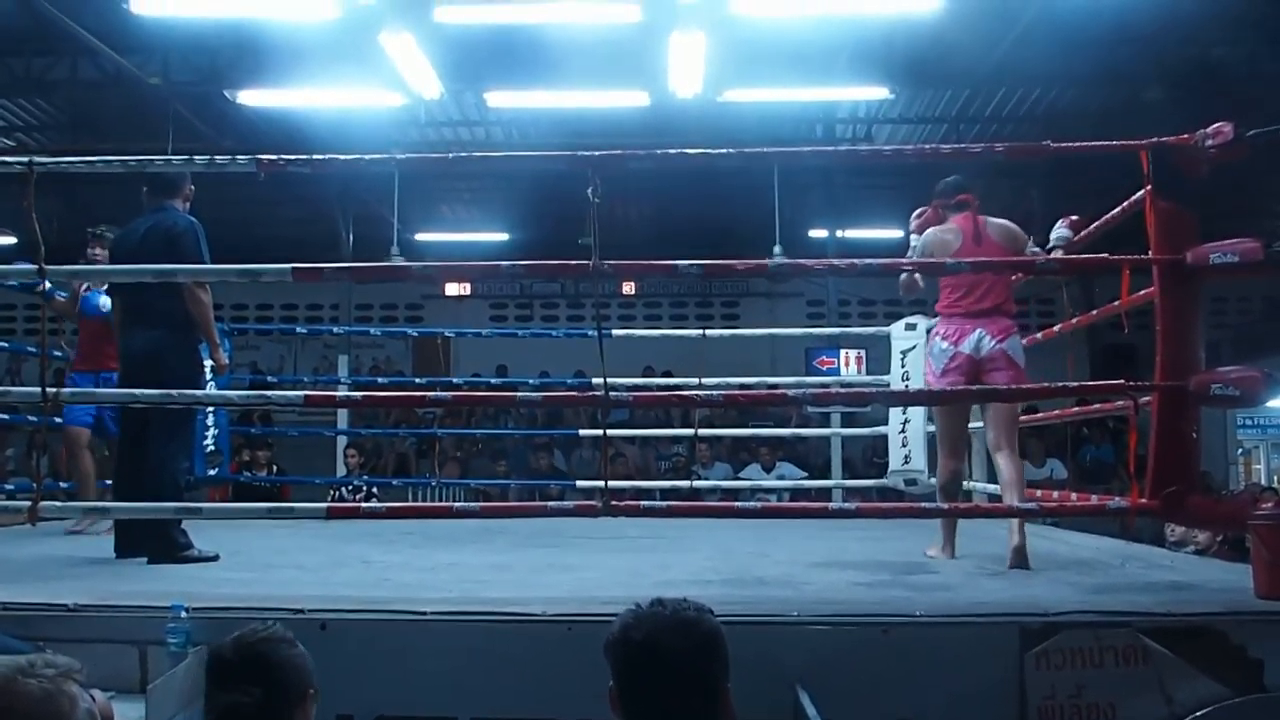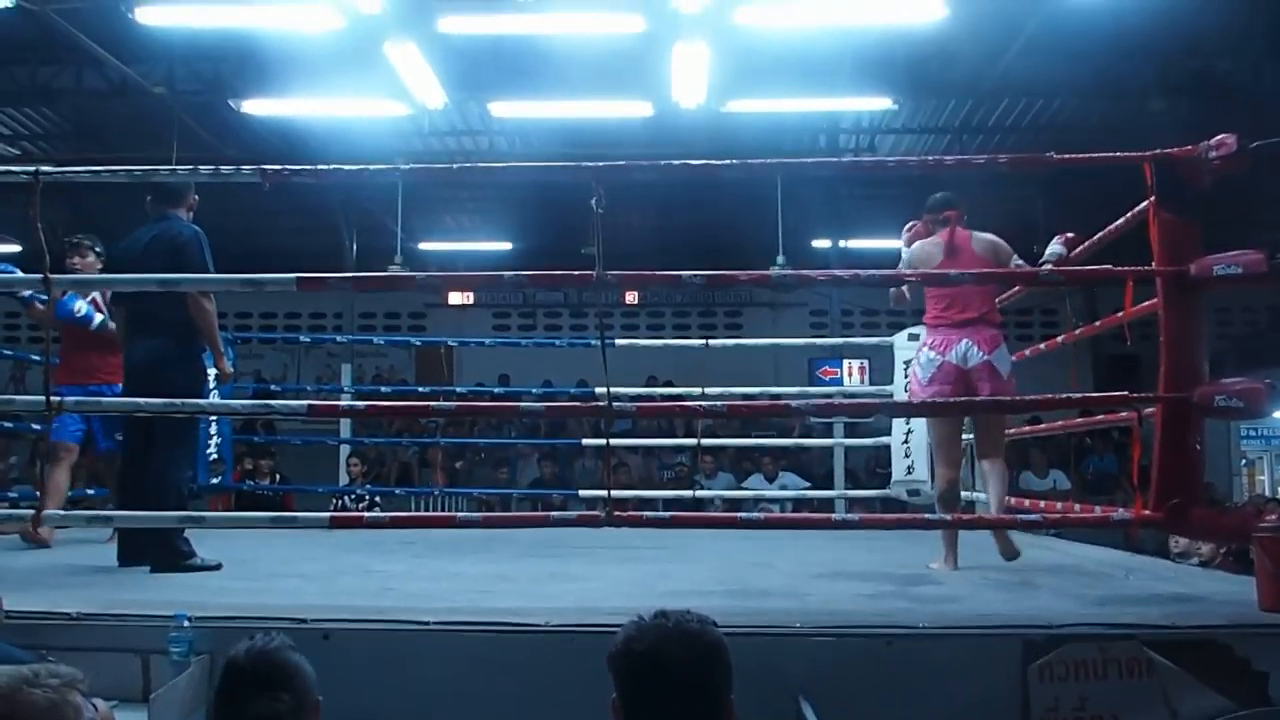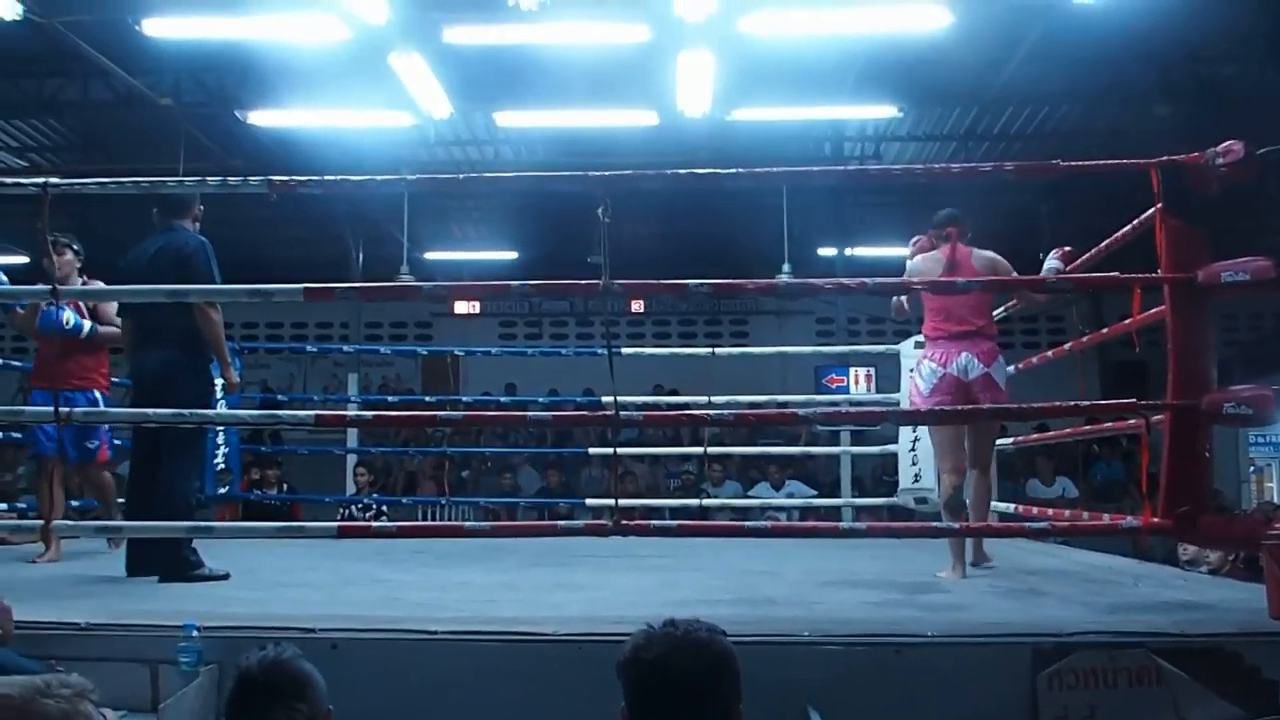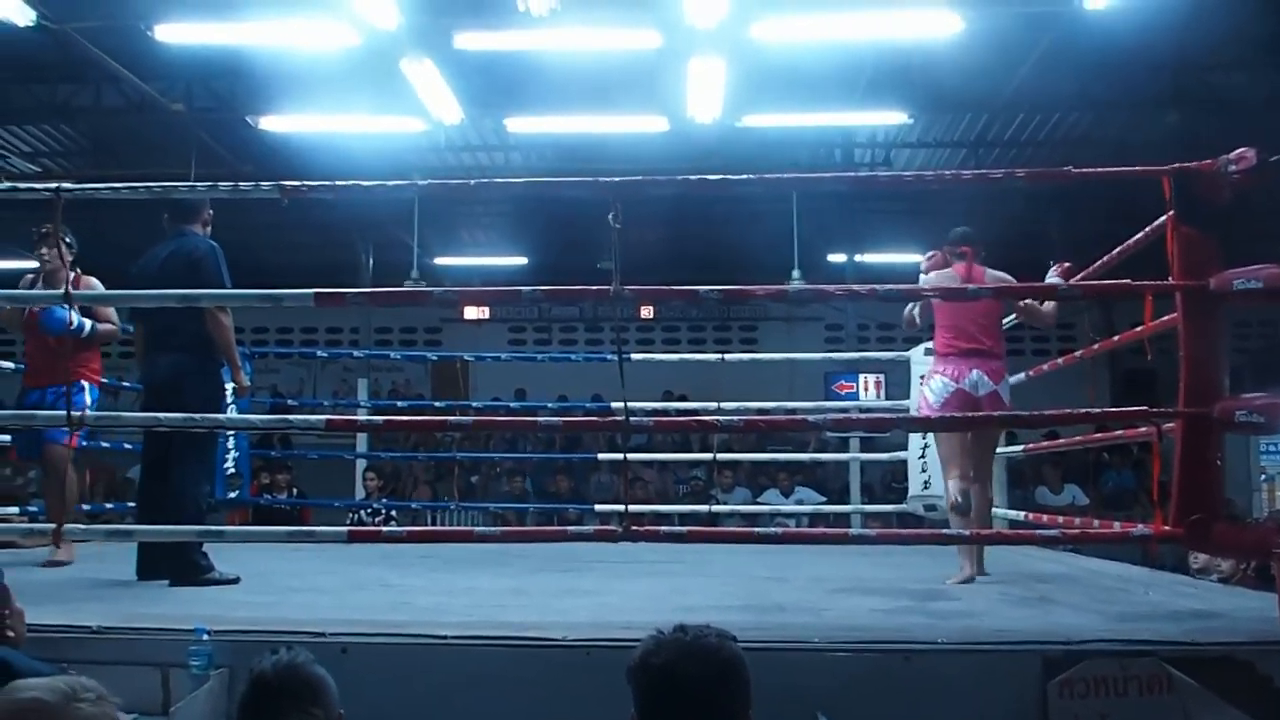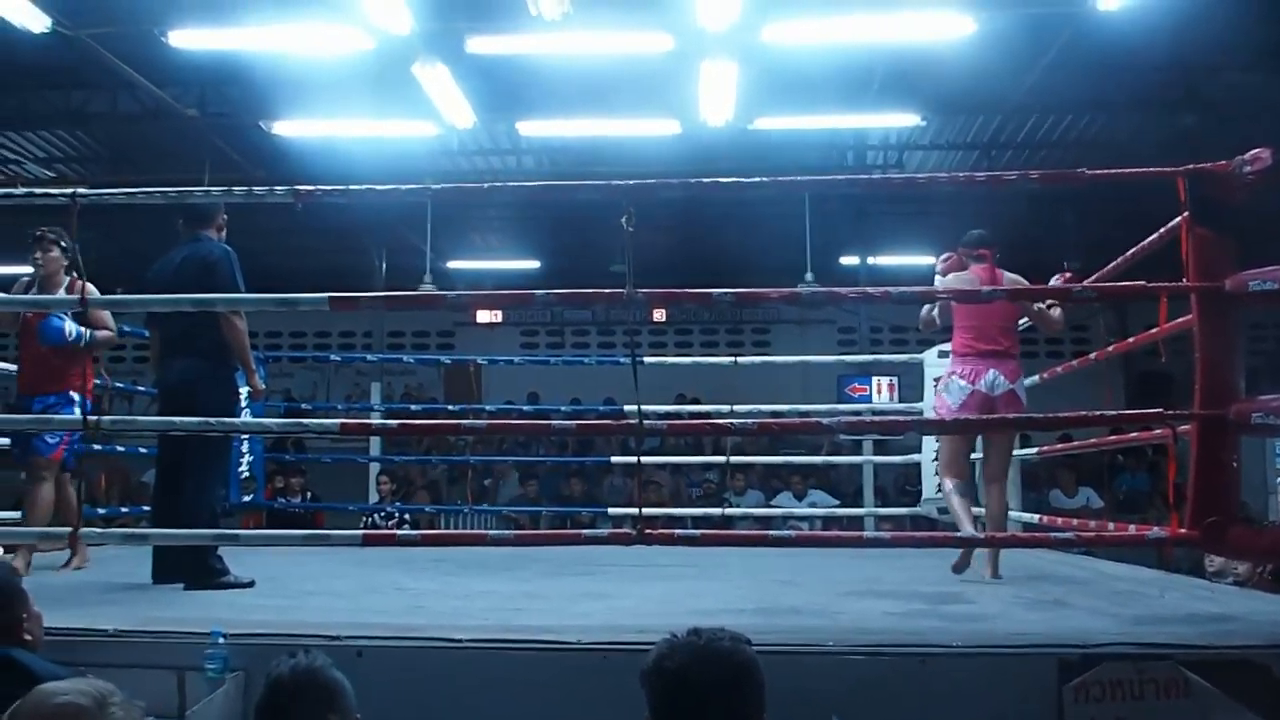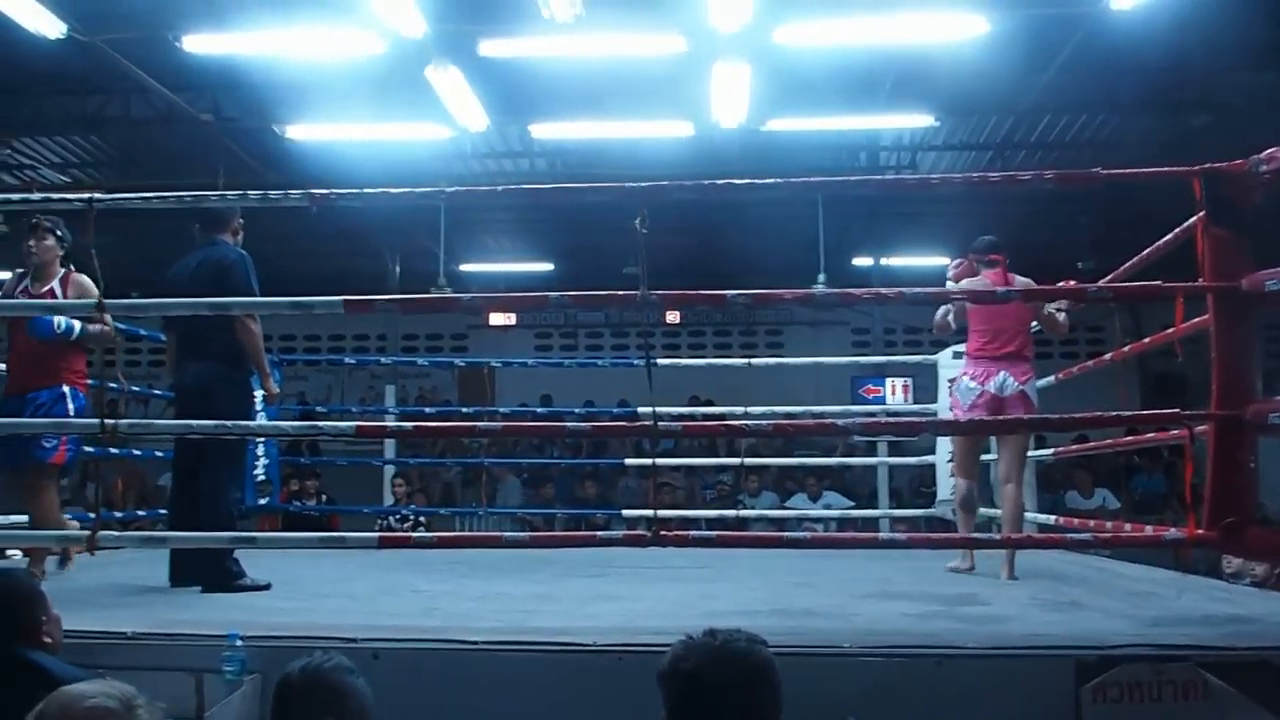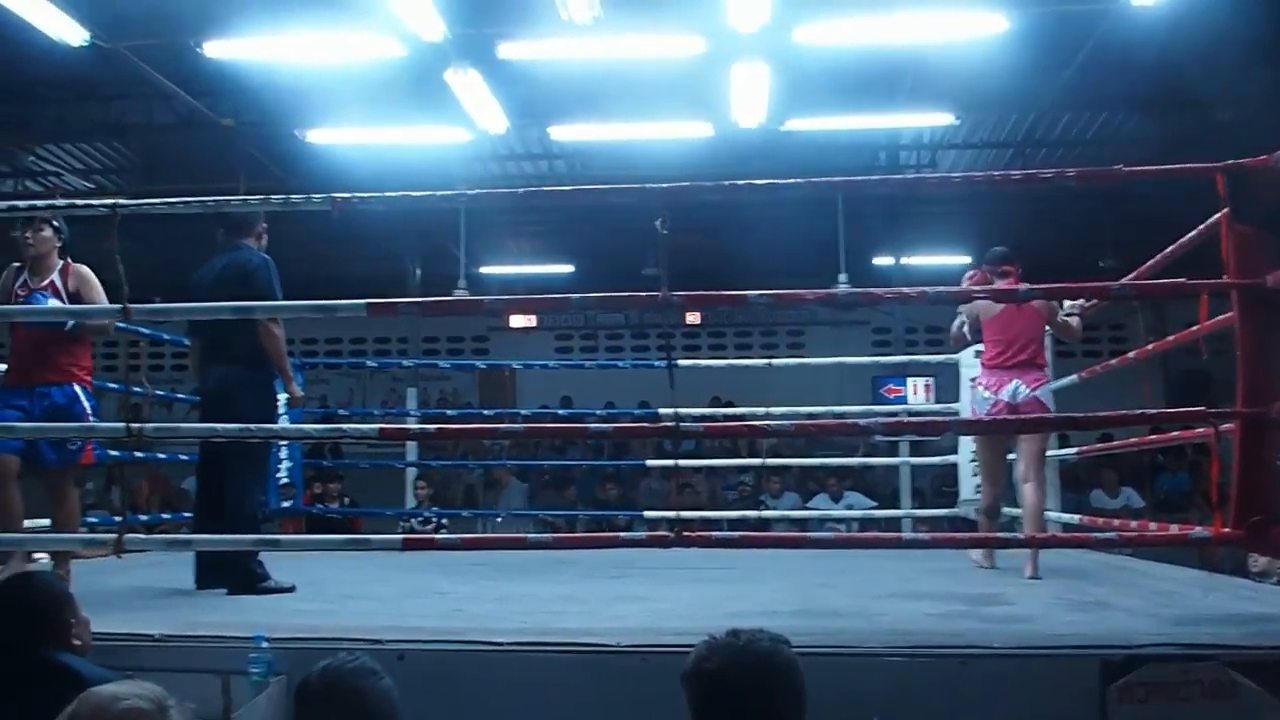
dt=0.2s
person 1, frame 1
left shoulder: (125, 235)
right shoulder: (184, 227)
left elbow: (118, 300)
right elbow: (195, 290)
right wrist: (214, 346)
left hip: (135, 348)
right hip: (173, 347)
left knee: (133, 442)
right knee: (171, 444)
left ankle: (130, 537)
right ankle: (167, 541)
person 1, frame 2
left shoulder: (129, 244)
right shoulder: (188, 235)
left elbow: (120, 309)
right elbow: (199, 298)
right wrist: (219, 354)
left hip: (139, 357)
right hip: (176, 355)
left knee: (137, 451)
right knee: (175, 453)
left ankle: (134, 545)
right ankle: (170, 549)
person 1, frame 3
left shoulder: (136, 255)
right shoulder: (194, 246)
left elbow: (127, 320)
right elbow: (206, 309)
right wrist: (226, 364)
left hip: (147, 368)
right hip: (184, 366)
left knee: (145, 462)
right knee: (182, 463)
left ankle: (141, 555)
right ankle: (178, 559)
person 1, frame 4
left shoulder: (147, 260)
right shoulder: (205, 251)
left elbow: (139, 326)
right elbow: (216, 314)
right wrist: (236, 369)
left hip: (158, 372)
right hip: (195, 370)
left knee: (156, 466)
right knee: (192, 467)
left ankle: (153, 559)
right ankle: (188, 563)
person 1, frame 5
left shoulder: (163, 265)
right shoulder: (219, 255)
left elbow: (154, 330)
right elbow: (230, 318)
right wrist: (251, 372)
left hip: (173, 376)
right hip: (210, 375)
left knee: (171, 469)
right knee: (206, 472)
left ankle: (168, 563)
right ankle: (203, 566)
person 1, frame 6
left shoulder: (179, 268)
right shoulder: (234, 259)
left elbow: (171, 334)
right elbow: (246, 321)
right wrist: (265, 376)
left hip: (189, 379)
right hip: (225, 378)
left knee: (188, 472)
right knee: (223, 474)
left ankle: (185, 566)
right ankle: (220, 569)
person 1, frame 7
left shoulder: (204, 273)
right shoulder: (257, 263)
left elbow: (196, 338)
right elbow: (268, 325)
right wrist: (288, 379)
left hip: (214, 383)
right hip: (249, 381)
left knee: (213, 475)
right knee: (247, 477)
left ankle: (211, 568)
right ankle: (245, 572)
person 2, frame 1
left shoulder: (933, 237)
right shoulder: (1005, 230)
left elbow: (905, 287)
left hip: (950, 341)
right hip: (999, 339)
left knee: (951, 450)
right knee: (1004, 446)
left ankle: (946, 543)
right ankle: (1016, 530)
person 2, frame 2
left shoulder: (920, 249)
right shoulder: (991, 245)
left elbow: (897, 298)
right wrist: (1054, 257)
left hip: (941, 351)
right hip: (988, 348)
left knee: (945, 459)
right knee: (991, 452)
left ankle: (950, 554)
right ankle: (1000, 527)
person 2, frame 3
left shoulder: (921, 264)
right shoulder: (989, 261)
left elbow: (898, 310)
right elbow: (1037, 296)
right wrist: (1053, 269)
left hip: (939, 363)
right hip: (985, 362)
left knee: (950, 467)
right knee: (981, 463)
left ankle: (957, 562)
right ankle: (977, 547)
person 2, frame 4
left shoulder: (935, 280)
right shoulder: (1001, 281)
left elbow: (909, 323)
right elbow: (1045, 318)
left hip: (949, 377)
right hip: (991, 378)
left knee: (956, 474)
right knee: (981, 475)
left ankle: (968, 555)
right ankle: (978, 558)
person 2, frame 5
left shoulder: (953, 282)
right shoulder: (1017, 284)
left elbow: (926, 323)
right elbow: (1053, 325)
right wrist: (1055, 298)
left hip: (965, 379)
right hip: (1007, 379)
left knee: (951, 472)
right knee: (996, 476)
left ankle: (969, 534)
right ankle: (993, 563)
person 2, frame 6
left shoulder: (966, 288)
right shoulder: (1028, 288)
left elbow: (940, 327)
right elbow: (1059, 328)
right wrist: (1060, 304)
left hip: (978, 380)
right hip: (1019, 382)
left knee: (965, 474)
right knee: (1011, 476)
left ankle: (965, 554)
right ankle: (1008, 564)
person 2, frame 7
left shoulder: (979, 301)
right shoulder: (1041, 299)
left elbow: (957, 338)
right elbow: (1072, 333)
right wrist: (1073, 309)
left hip: (993, 389)
right hip: (1033, 388)
left knee: (991, 480)
right knee: (1030, 476)
left ankle: (986, 552)
right ankle: (1032, 558)
person 3, frame 1
right shoulder: (82, 281)
right elbow: (67, 310)
left wrist: (112, 311)
right wrist: (41, 287)
left hip: (120, 373)
right hip: (83, 372)
right knee: (76, 438)
person 3, frame 2
left shoulder: (110, 291)
right shoulder: (63, 289)
right elbow: (47, 319)
left wrist: (94, 320)
right wrist: (25, 294)
left hip: (106, 386)
right hip: (68, 386)
left knee: (111, 459)
right knee: (61, 452)
right ankle: (43, 527)
person 3, frame 3
left shoulder: (94, 290)
left elbow: (118, 332)
left wrist: (80, 328)
left hip: (85, 391)
right hip: (44, 390)
left knee: (90, 466)
right knee: (47, 465)
left ankle: (114, 521)
right ankle: (51, 544)
person 3, frame 4
left shoulder: (87, 285)
right shoulder: (29, 284)
left elbow: (114, 329)
left wrist: (81, 327)
left hip: (75, 385)
right hip: (35, 388)
left knee: (57, 456)
right knee: (50, 464)
left ankle: (63, 541)
right ankle: (63, 542)
person 3, frame 5
left shoulder: (80, 290)
left elbow: (111, 335)
left wrist: (79, 335)
left hip: (65, 395)
right hip: (29, 394)
left knee: (42, 470)
right knee: (57, 475)
right ankle: (79, 547)
person 3, frame 6
left shoulder: (76, 283)
left elbow: (107, 330)
left wrist: (70, 328)
left hip: (59, 391)
left knee: (42, 474)
left ankle: (37, 562)
right ankle: (64, 532)
person 3, frame 7
left shoulder: (76, 274)
left elbow: (106, 322)
left wrist: (64, 318)
left hip: (65, 389)
left knee: (60, 478)
left ankle: (63, 565)
